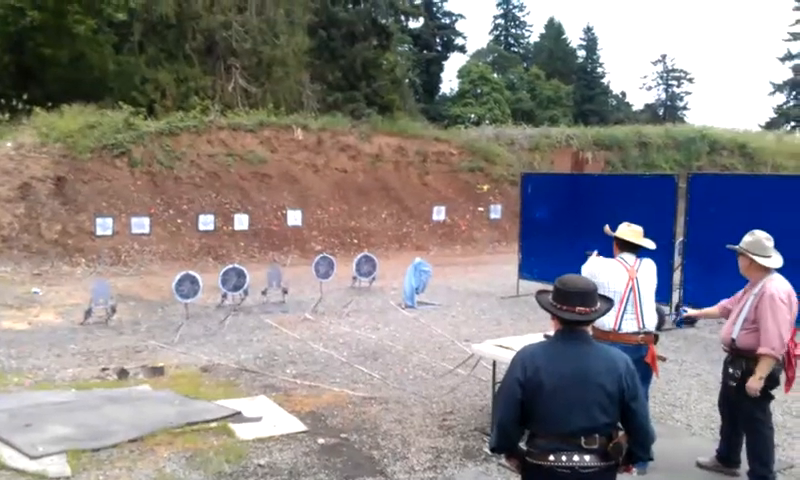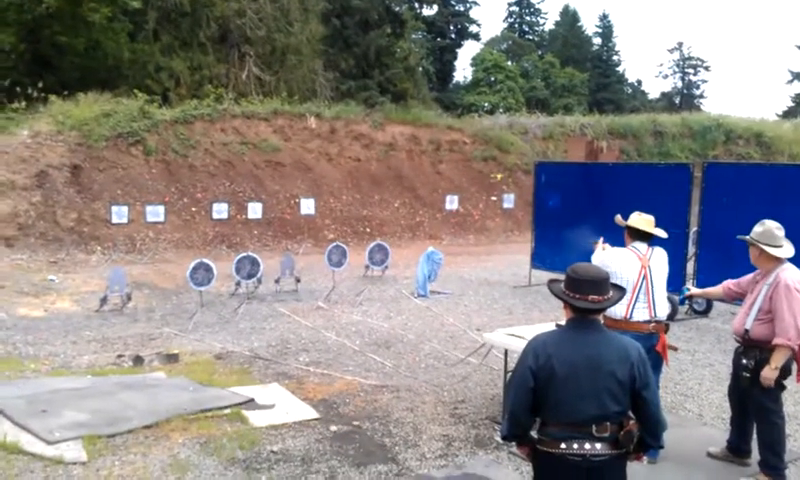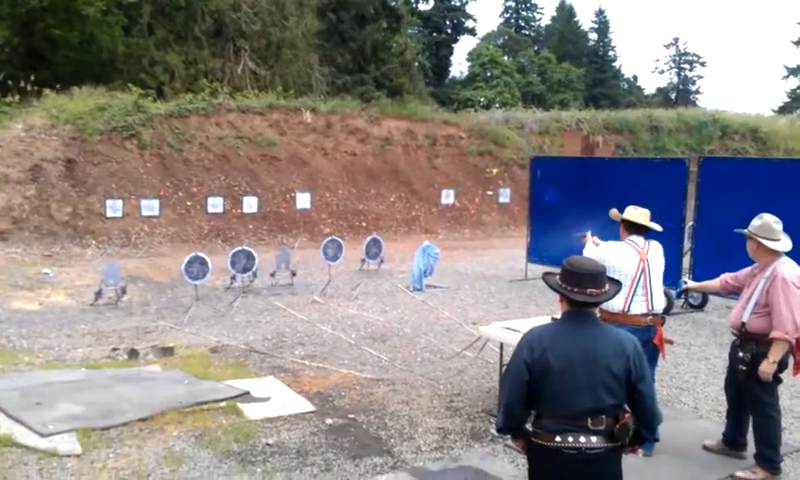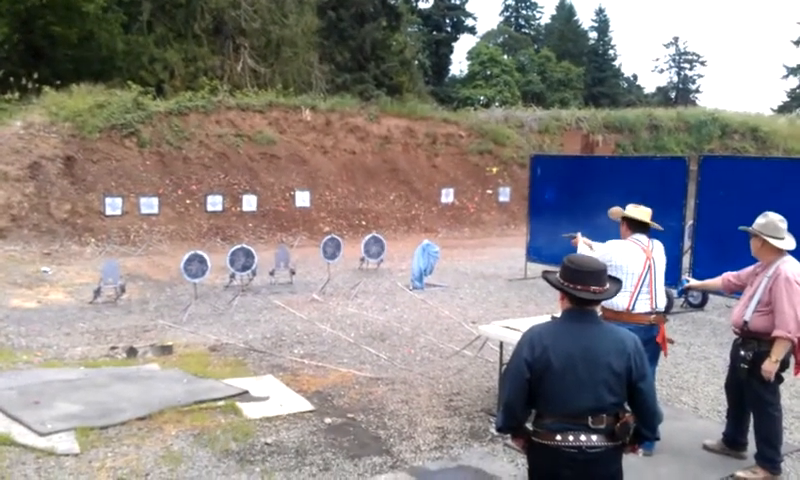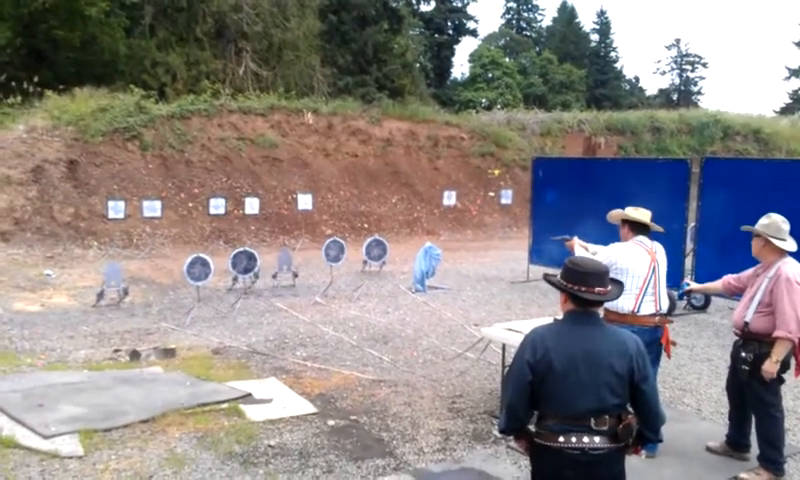
dt=0.7s
person 1, frame 1
left shoulder: (774, 291)
right shoulder: (755, 285)
left elbow: (774, 342)
right elbow: (729, 306)
left wrist: (759, 376)
right wrist: (698, 313)
left hip: (755, 366)
right hip: (738, 362)
left knee: (755, 422)
right knee: (729, 411)
right ankle: (726, 459)
person 1, frame 2
right shoulder: (762, 276)
right elbow: (731, 288)
left wrist: (774, 366)
right wrist: (700, 292)
left hip: (765, 358)
right hip: (747, 352)
left knee: (767, 413)
right knee: (739, 402)
right ankle: (737, 449)
person 1, frame 3
right shoulder: (759, 269)
right elbow: (728, 281)
left wrist: (772, 360)
right wrist: (697, 285)
left hip: (763, 350)
right hip: (744, 345)
left knee: (763, 407)
right knee: (735, 396)
right ankle: (732, 443)
person 1, frame 4
right shoulder: (762, 268)
right elbow: (731, 280)
left wrist: (774, 359)
right wrist: (700, 284)
left hip: (764, 350)
right hip: (745, 344)
left knee: (764, 406)
right knee: (736, 394)
right ankle: (733, 442)
person 1, frame 5
right shoulder: (762, 270)
right elbow: (731, 283)
left wrist: (775, 359)
right wrist: (700, 287)
left hip: (765, 351)
right hip: (746, 345)
left knee: (766, 407)
right knee: (737, 396)
right ankle: (736, 444)
person 2, frame 1
left shoulder: (600, 267)
right shoulder: (650, 267)
left elbow: (586, 277)
left hip: (607, 345)
right hip: (641, 347)
right ankle: (638, 460)
person 2, frame 2
left shoulder: (613, 257)
right shoulder: (661, 256)
left elbow: (597, 266)
left wrist: (599, 250)
left hip: (620, 334)
right hip: (653, 335)
right ankle: (650, 449)
person 2, frame 3
left shoulder: (611, 251)
right shoulder: (656, 250)
left elbow: (591, 260)
left wrist: (589, 244)
right wrist: (599, 243)
left hip: (618, 328)
right hip: (649, 328)
right ankle: (645, 442)
person 2, frame 4
left shoulder: (615, 249)
right shoulder: (657, 248)
left wrist: (582, 245)
right wrist: (591, 244)
left hip: (620, 326)
right hip: (651, 327)
right ankle: (646, 440)
person 2, frame 5
left shoulder: (619, 251)
right shoulder: (658, 250)
left wrist: (578, 248)
right wrist: (587, 245)
left hip: (622, 328)
right hip: (653, 328)
right ankle: (649, 442)
person 3, frame 1
left shoulder: (528, 359)
right shoulder: (619, 363)
left elbow: (505, 417)
right elbow: (639, 422)
left wrist: (511, 452)
right wrist: (632, 458)
person 3, frame 2
left shoulder: (540, 348)
right shoulder: (630, 351)
left elbow: (517, 404)
right elbow: (650, 410)
left wrist: (522, 440)
right wrist: (642, 446)
left hip: (555, 459)
right hip: (608, 461)
person 3, frame 3
left shoulder: (535, 341)
right shoulder: (626, 344)
left elbow: (512, 398)
right elbow: (646, 403)
left wrist: (518, 433)
right wrist: (637, 440)
left hip: (550, 453)
right hip: (603, 456)
person 3, frame 4
left shoulder: (536, 339)
right shoulder: (627, 342)
left elbow: (512, 396)
right elbow: (646, 402)
left wrist: (517, 431)
right wrist: (639, 437)
left hip: (550, 453)
right hip: (604, 455)
person 3, frame 5
left shoulder: (538, 341)
right shoulder: (629, 344)
left elbow: (515, 398)
right elbow: (649, 403)
left wrist: (520, 433)
right wrist: (641, 439)
left hip: (553, 453)
right hip: (607, 456)
